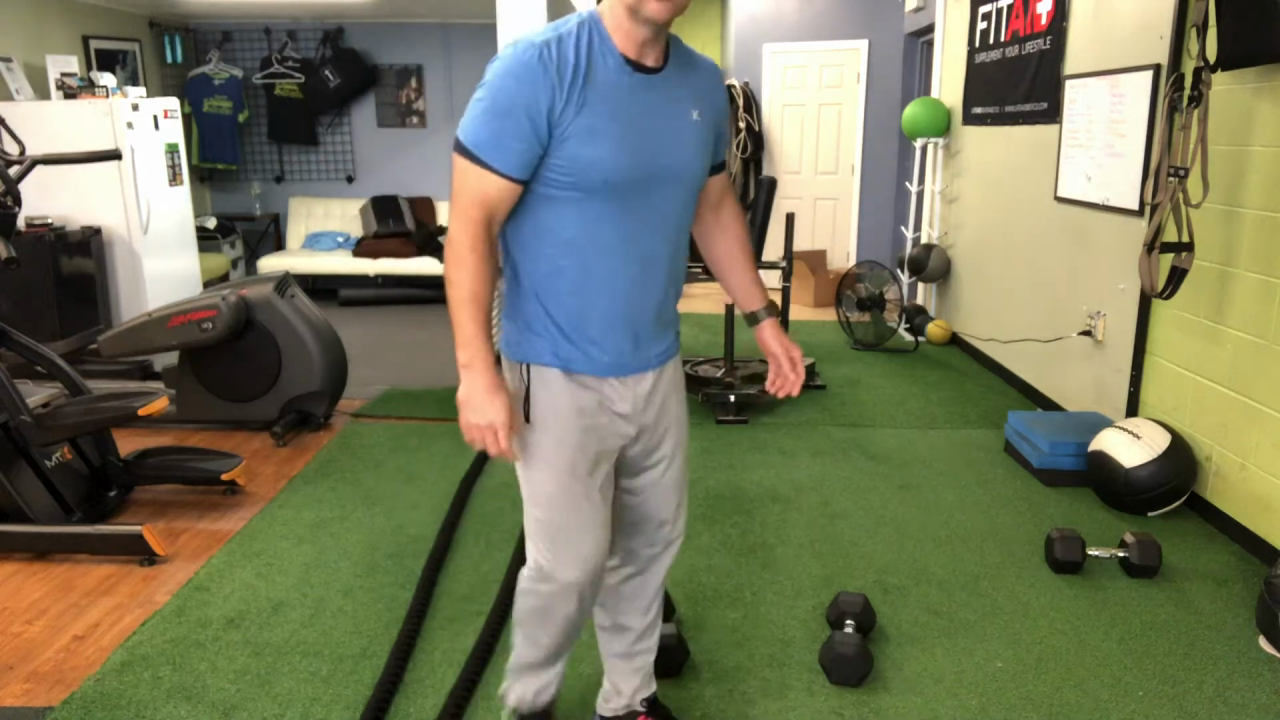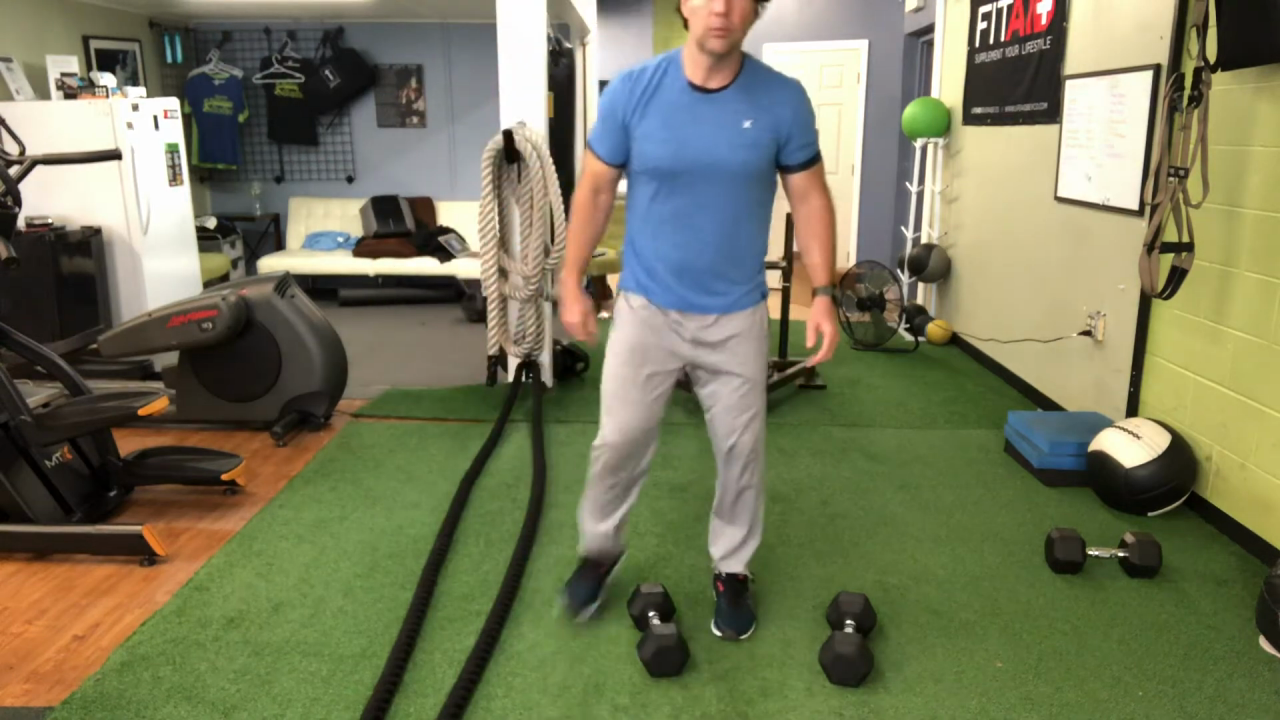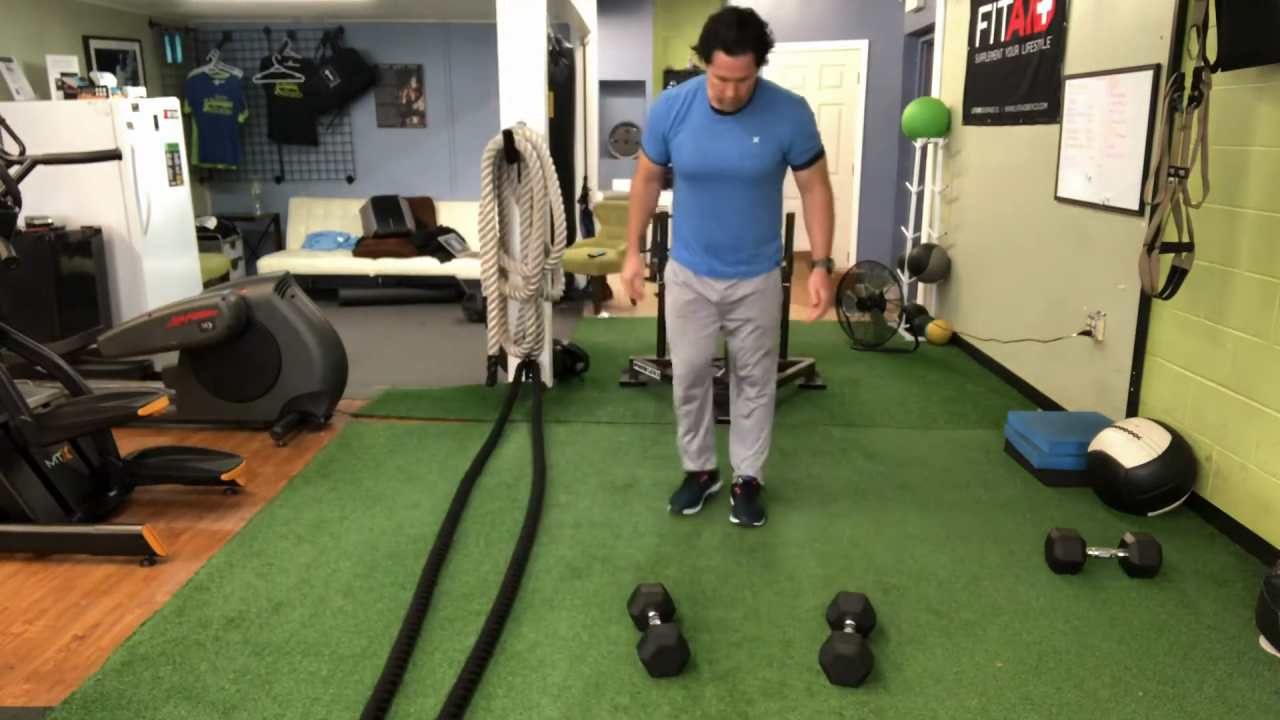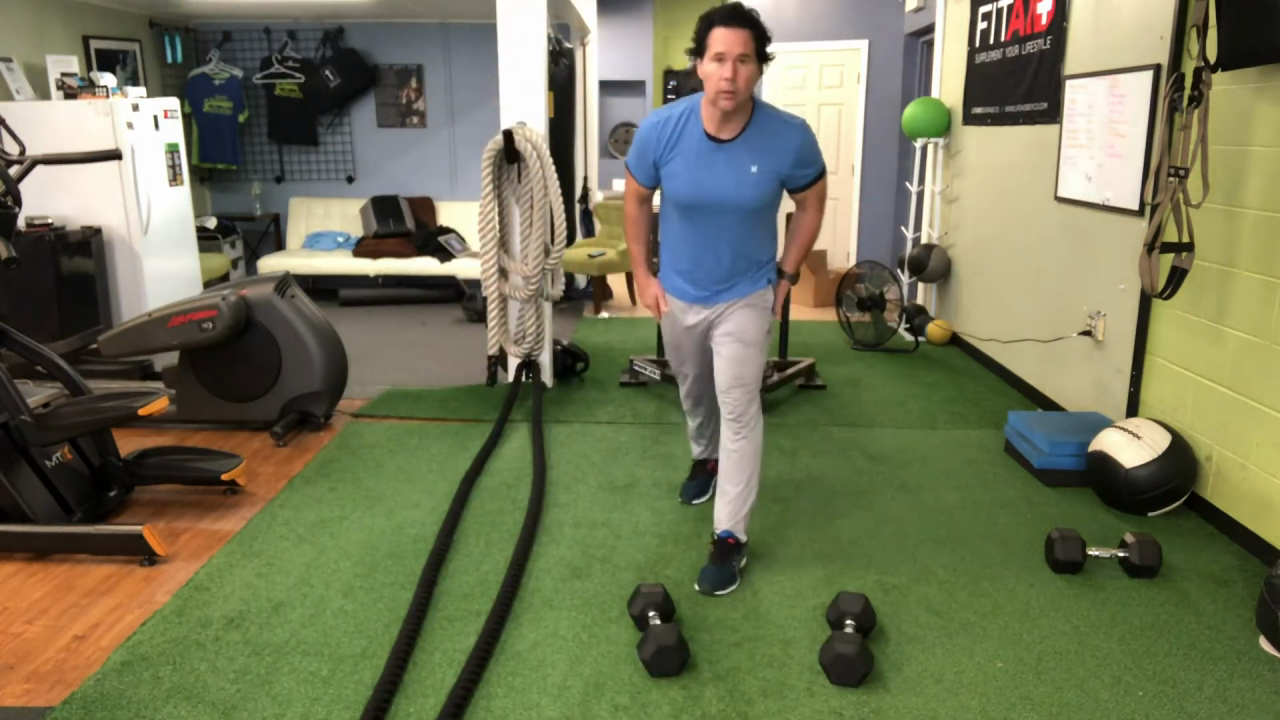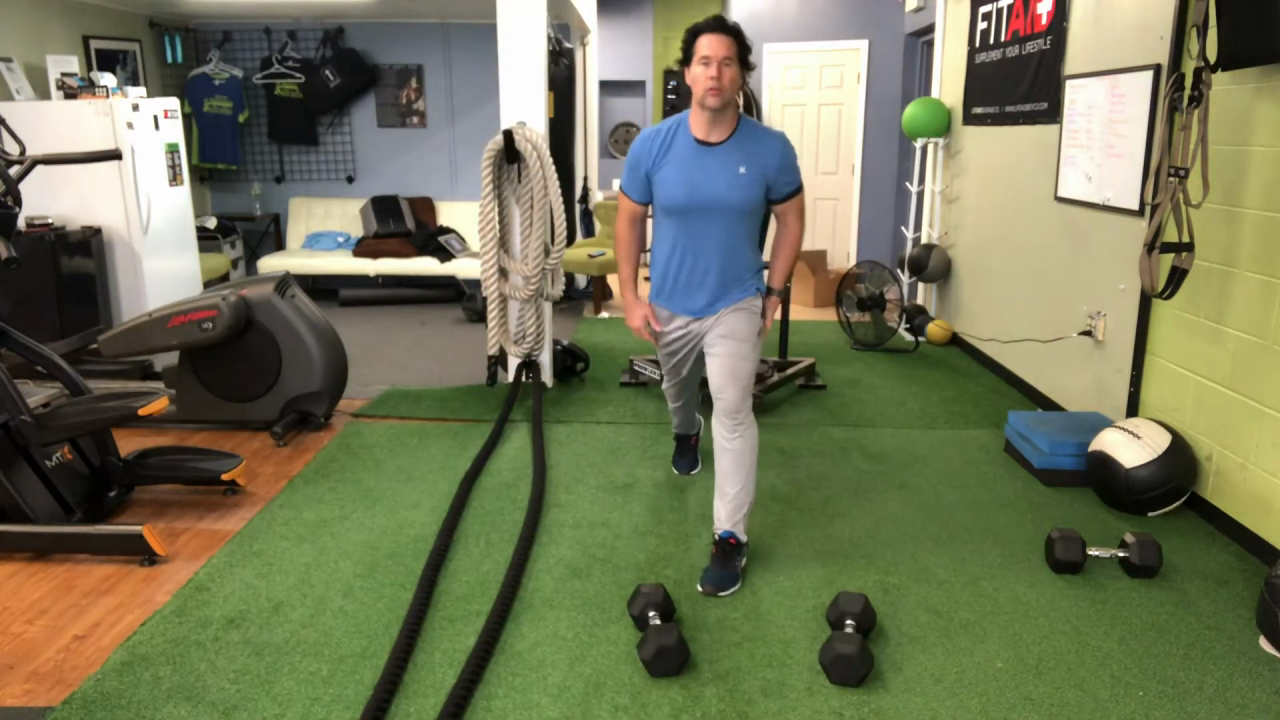
dt=1s
person 1, frame 1
left shoulder: (703, 85)
right shoulder: (536, 70)
left elbow: (715, 208)
right elbow: (472, 223)
left wrist: (762, 316)
right wrist: (477, 371)
left hip: (656, 369)
right hip: (557, 374)
left knee: (649, 541)
right knee: (569, 559)
person 1, frame 2
left shoulder: (783, 101)
right shoulder: (631, 92)
left elbow: (808, 198)
right elbow: (594, 191)
left wrist: (822, 293)
right wrist: (572, 282)
left hip: (737, 315)
right hip: (646, 308)
left knee: (739, 449)
right knee: (620, 440)
left ankle: (732, 570)
right ankle: (599, 549)
person 1, frame 3
left shoulder: (790, 113)
right shoulder: (670, 108)
left elbow: (814, 188)
right elbow: (647, 179)
left wrist: (821, 265)
right wrist: (632, 251)
left hip: (756, 276)
right hip: (688, 273)
left knee: (754, 379)
right knee: (690, 376)
left ankle: (747, 477)
right ankle: (699, 469)
person 1, frame 4
left shoulder: (790, 138)
right shoulder: (659, 129)
left elbow: (811, 204)
right elbow: (636, 199)
left wrist: (785, 275)
right wrist: (642, 273)
left hip: (746, 296)
right hip: (678, 293)
left knee: (738, 409)
right knee: (693, 390)
left ankle: (730, 536)
right ankle: (704, 456)
person 1, frame 5
left shoulder: (771, 148)
right shoulder: (651, 145)
left elbow: (790, 220)
right elbow: (629, 221)
left wrist: (774, 292)
right wrist: (630, 298)
left hip: (736, 304)
right hip: (668, 305)
left knee: (733, 410)
right knee: (678, 390)
left ankle: (730, 537)
right ankle: (685, 434)
